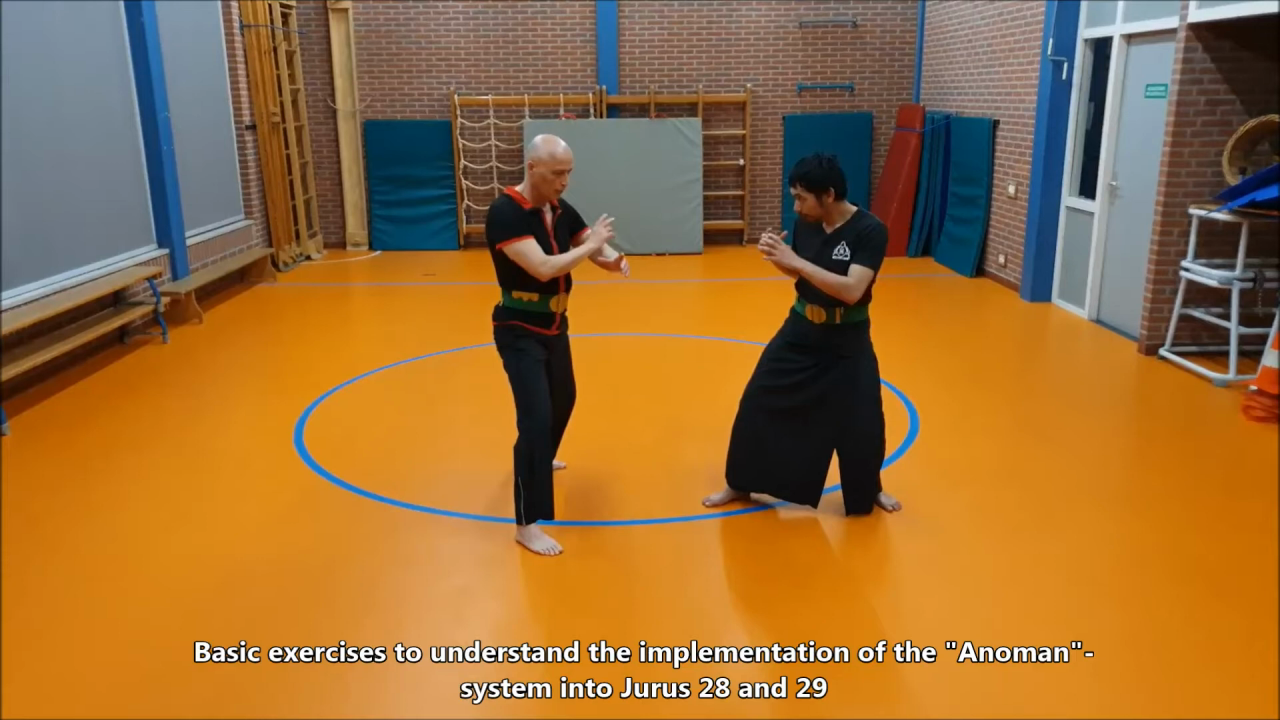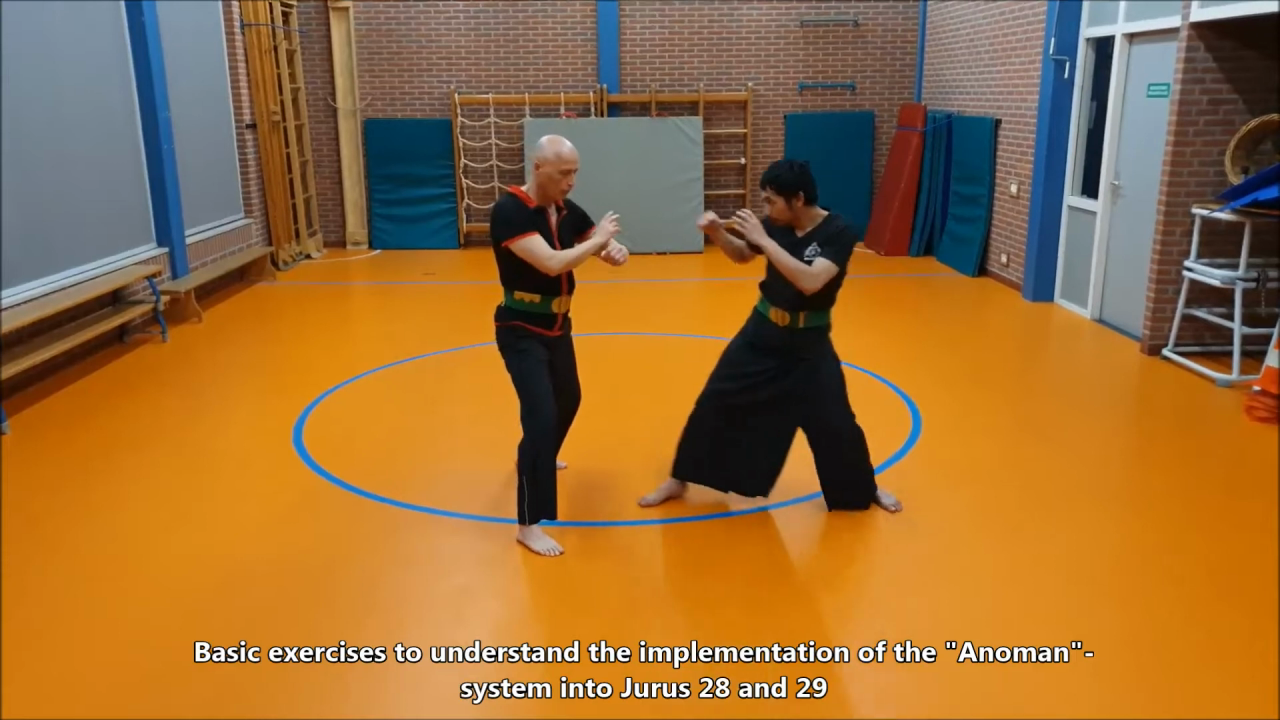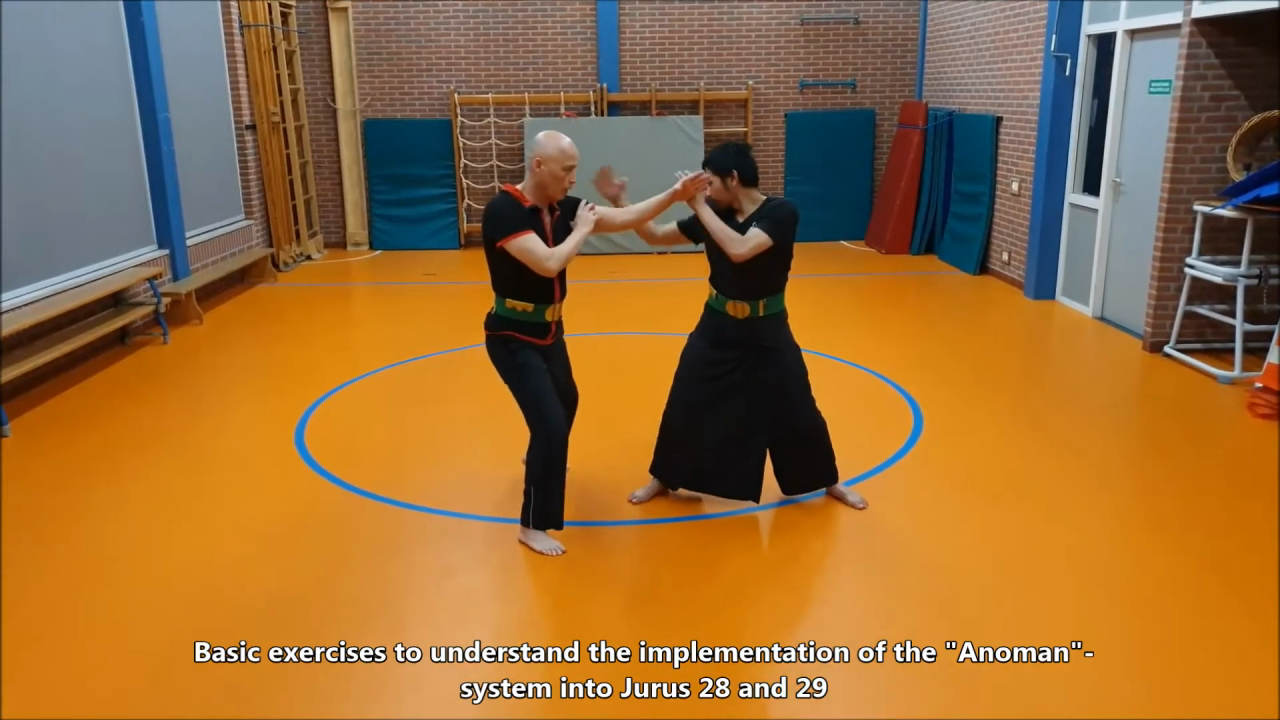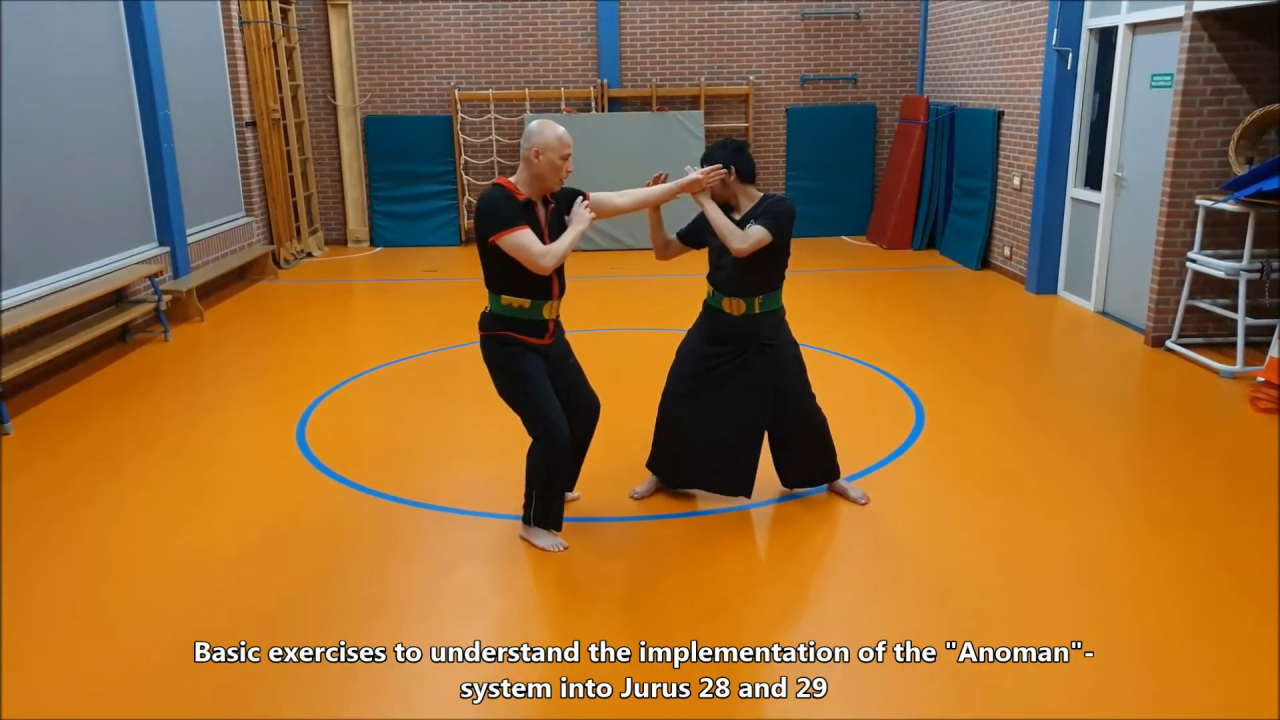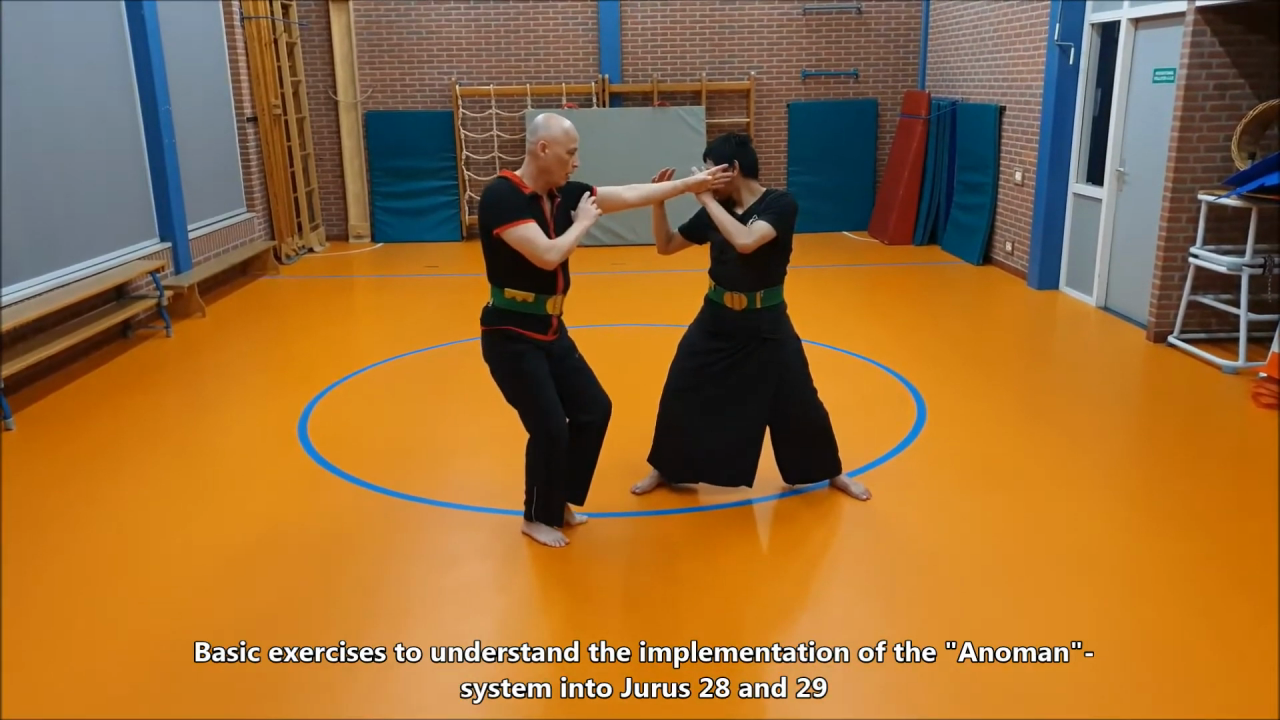
dt=0.5s
person 1, frame 1
left shoulder: (560, 209)
right shoulder: (505, 213)
left elbow: (593, 248)
right elbow: (543, 267)
left wrist: (613, 259)
right wrist: (592, 245)
left hip: (554, 325)
right hip: (519, 330)
left knee: (562, 400)
right knee: (536, 417)
left ankle: (538, 458)
right ankle: (528, 523)
person 1, frame 2
left shoulder: (567, 210)
right shoulder: (510, 210)
left elbow: (604, 244)
right elbow: (551, 263)
left wrist: (616, 251)
right wrist: (597, 239)
left hip: (557, 325)
right hip: (521, 329)
left knee: (566, 400)
right knee: (541, 414)
left ankle: (535, 458)
right ankle: (529, 524)
person 1, frame 3
left shoulder: (562, 206)
right shoulder: (502, 211)
left elbow: (623, 218)
right elbow: (548, 263)
left wrist: (673, 195)
right wrist: (581, 229)
left hip: (548, 332)
right hip: (512, 338)
left knee: (564, 405)
right knee: (551, 424)
left ankle: (536, 458)
right ankle: (533, 525)
person 1, frame 4
left shoulder: (557, 199)
right shoulder: (496, 204)
left elbow: (622, 201)
right elbow: (542, 261)
left wrist: (682, 186)
right wrist: (577, 227)
left hip: (548, 333)
right hip: (509, 340)
left knee: (584, 410)
right knee: (552, 431)
left ankle: (554, 488)
right ankle: (535, 523)
person 1, frame 5
left shoulder: (563, 194)
right shoulder: (501, 197)
left elbow: (629, 196)
right elbow: (547, 255)
left wrist: (690, 183)
right wrist: (583, 222)
left hip: (550, 329)
right hip: (511, 336)
left knee: (593, 410)
right knee: (549, 428)
left ankle: (559, 500)
right ankle: (538, 517)
person 2, frame 1
left shoulder: (869, 231)
right shoulder: (806, 223)
left elbow: (852, 290)
left wrist: (795, 260)
right wrist: (779, 255)
left hip: (847, 341)
right hip: (800, 330)
left knee: (862, 422)
right knee: (758, 404)
left ankle: (869, 489)
right ankle: (739, 485)
person 2, frame 2
left shoulder: (840, 234)
right shoulder: (776, 225)
left elbow: (810, 282)
right elbow: (739, 255)
left wrist: (765, 240)
right wrist: (720, 231)
left hip: (808, 342)
right hip: (761, 334)
left knee: (835, 420)
right knee: (714, 404)
left ankle: (865, 489)
right ankle: (678, 481)
person 2, frame 3
left shoulder: (781, 213)
right shoulder: (715, 213)
left elbow: (741, 250)
right elbow: (656, 236)
left wrist: (701, 208)
right wrist: (618, 201)
left hip: (766, 331)
right hip: (716, 327)
left knee: (798, 412)
right knee: (684, 407)
left ankle: (829, 482)
right ankle: (664, 479)
person 2, frame 4
left shoulder: (778, 209)
right shoulder: (714, 215)
left elbow: (741, 245)
right elbow: (663, 250)
left wrist: (705, 201)
right wrist: (654, 205)
left hip: (765, 328)
right hip: (714, 325)
left knee: (798, 408)
right knee: (678, 401)
left ankle: (831, 477)
right ankle: (663, 474)
person 2, frame 5
left shoulder: (781, 204)
right shoulder: (717, 209)
left elbow: (746, 241)
right elbow: (666, 245)
left wrist: (706, 200)
right wrist: (659, 201)
left hip: (765, 323)
right hip: (716, 319)
left knee: (799, 403)
right knee: (679, 396)
left ankle: (832, 473)
right ankle: (665, 470)
